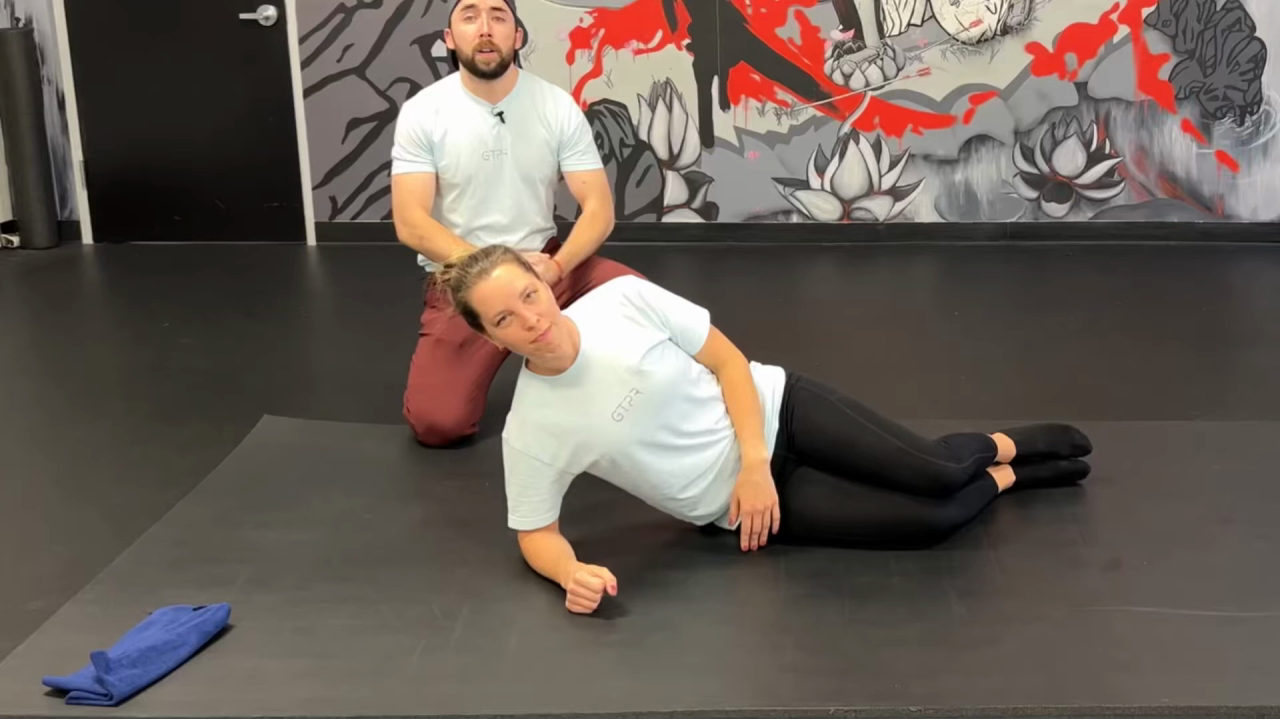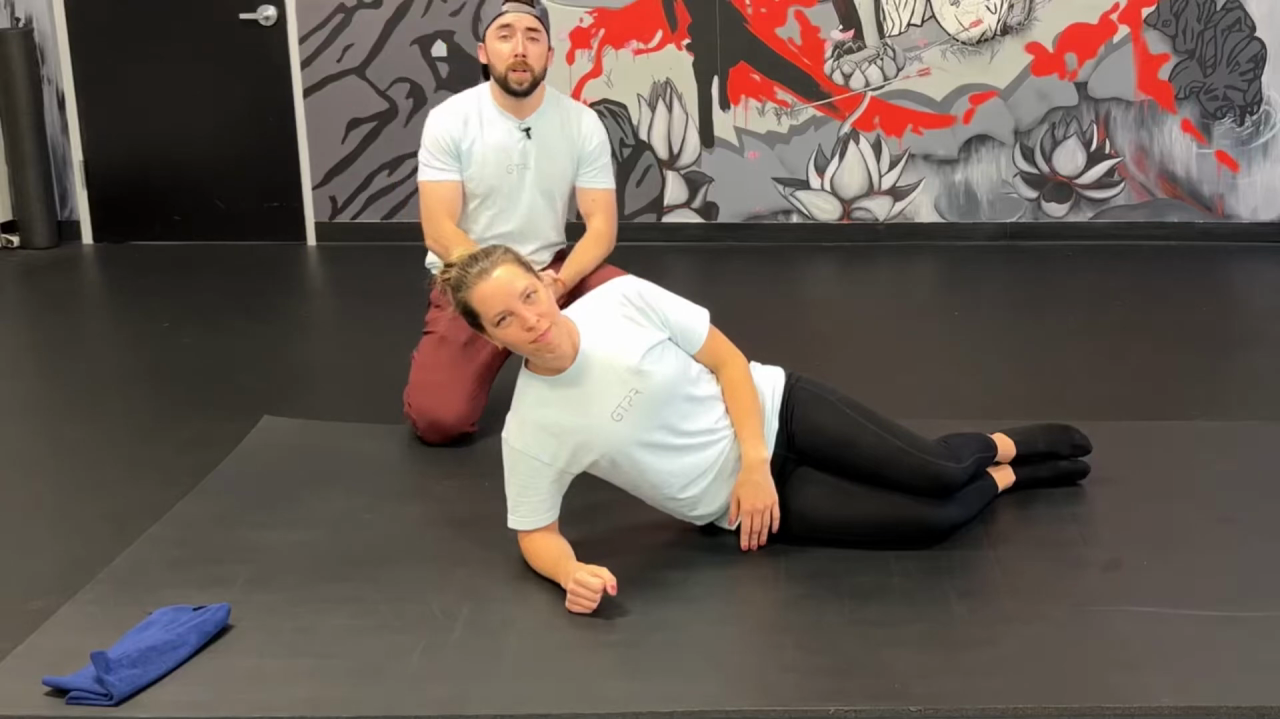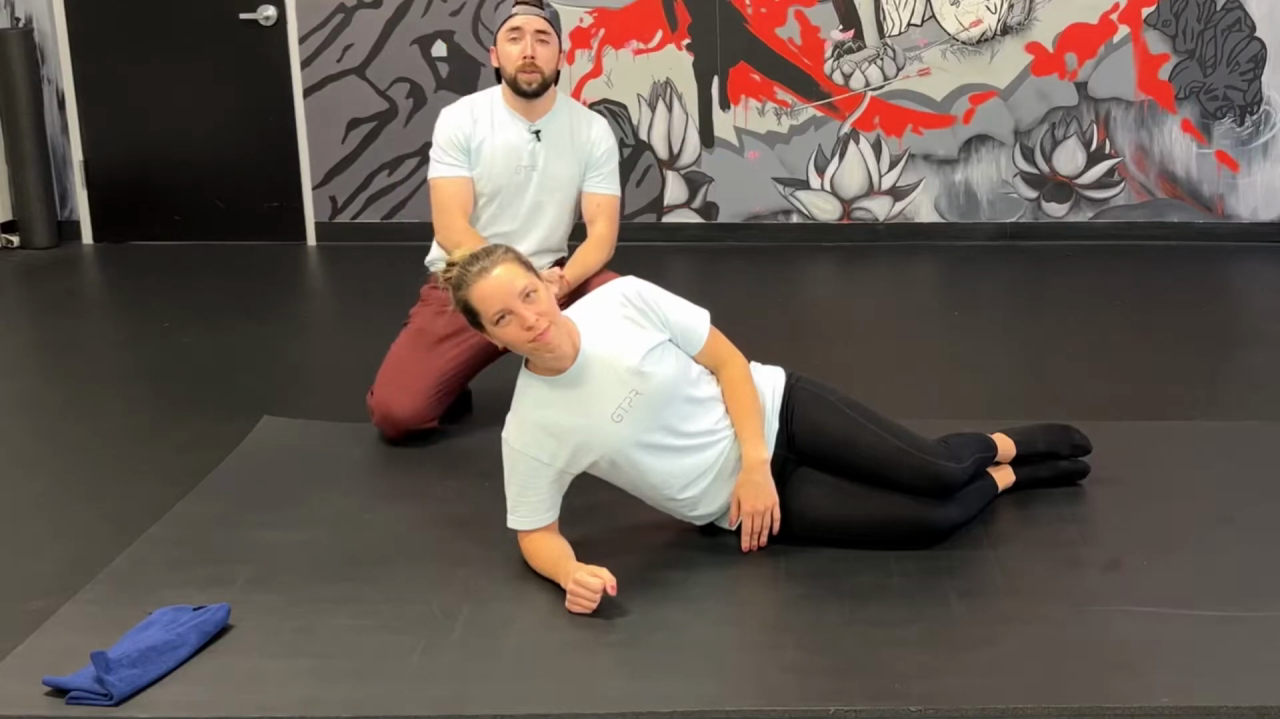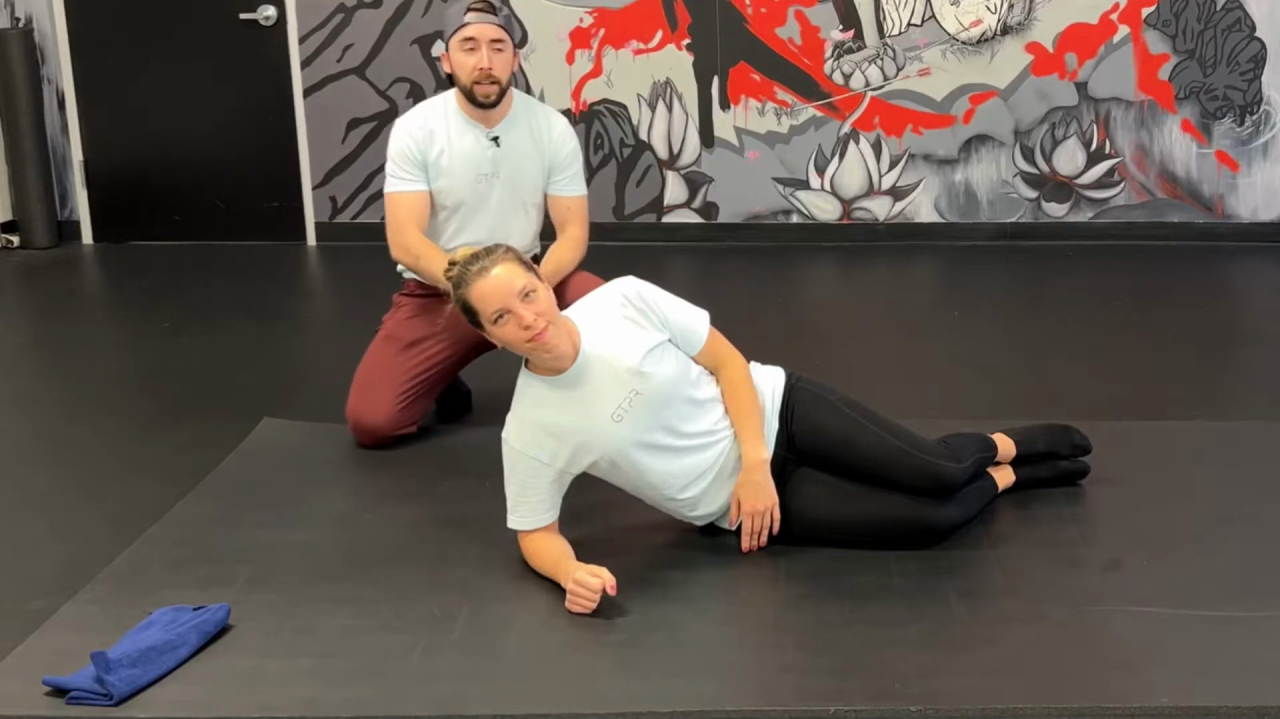
dt=0.3s
person 1, frame 1
left shoulder: (625, 298)
right shoulder: (530, 431)
left elbow: (729, 362)
right elbow: (536, 533)
left wrist: (754, 461)
right wrist: (571, 573)
left hip: (772, 408)
right hip: (731, 498)
left knee: (937, 471)
right knee: (930, 522)
left ankle: (1005, 446)
right ankle: (1006, 478)
person 1, frame 2
left shoulder: (625, 297)
right shoulder: (529, 430)
left elbow: (730, 362)
right elbow: (536, 533)
left wrist: (756, 462)
right wrist: (570, 572)
left hip: (773, 409)
right hip: (730, 498)
left knee: (937, 474)
right knee: (930, 522)
left ankle: (1007, 446)
right ankle: (1005, 478)
person 1, frame 3
left shoulder: (626, 298)
right shoulder: (529, 432)
left elbow: (730, 362)
right elbow: (536, 533)
left wrist: (755, 462)
right wrist: (571, 573)
left hip: (772, 410)
right hip: (727, 496)
left knee: (937, 471)
right knee: (931, 522)
left ankle: (1006, 445)
right ankle: (1006, 479)
person 1, frame 4
left shoulder: (625, 299)
right shoulder: (529, 431)
left elbow: (729, 363)
right elbow: (535, 533)
left wrist: (754, 462)
right wrist: (570, 572)
left hip: (773, 410)
right hip: (727, 498)
left knee: (937, 473)
right knee: (931, 522)
left ankle: (1006, 446)
right ankle: (1004, 478)
person 2, frame 1
left shoulder: (558, 106)
right shoulder: (422, 112)
left elbow: (599, 208)
right elbow: (411, 224)
left wrist: (558, 268)
left hip: (542, 260)
right knee: (438, 423)
right ankle: (458, 363)
person 2, frame 2
left shoulder: (584, 124)
right shoulder: (449, 121)
left elbow: (601, 227)
right elbow: (439, 231)
left wrist: (558, 285)
left hip: (550, 271)
right knee: (439, 420)
right ankle: (439, 360)
person 2, frame 3
left shoulder: (594, 131)
right shoulder: (459, 120)
left elbow: (603, 233)
right elbow: (452, 230)
left wrist: (561, 282)
left hip: (550, 278)
right knee: (396, 413)
right ankle: (454, 369)
person 2, frame 4
left shoulder: (553, 129)
right shoulder: (414, 129)
left elbow: (573, 232)
right elbow: (405, 243)
right hip: (434, 292)
right knee: (371, 422)
right ankle: (443, 372)
